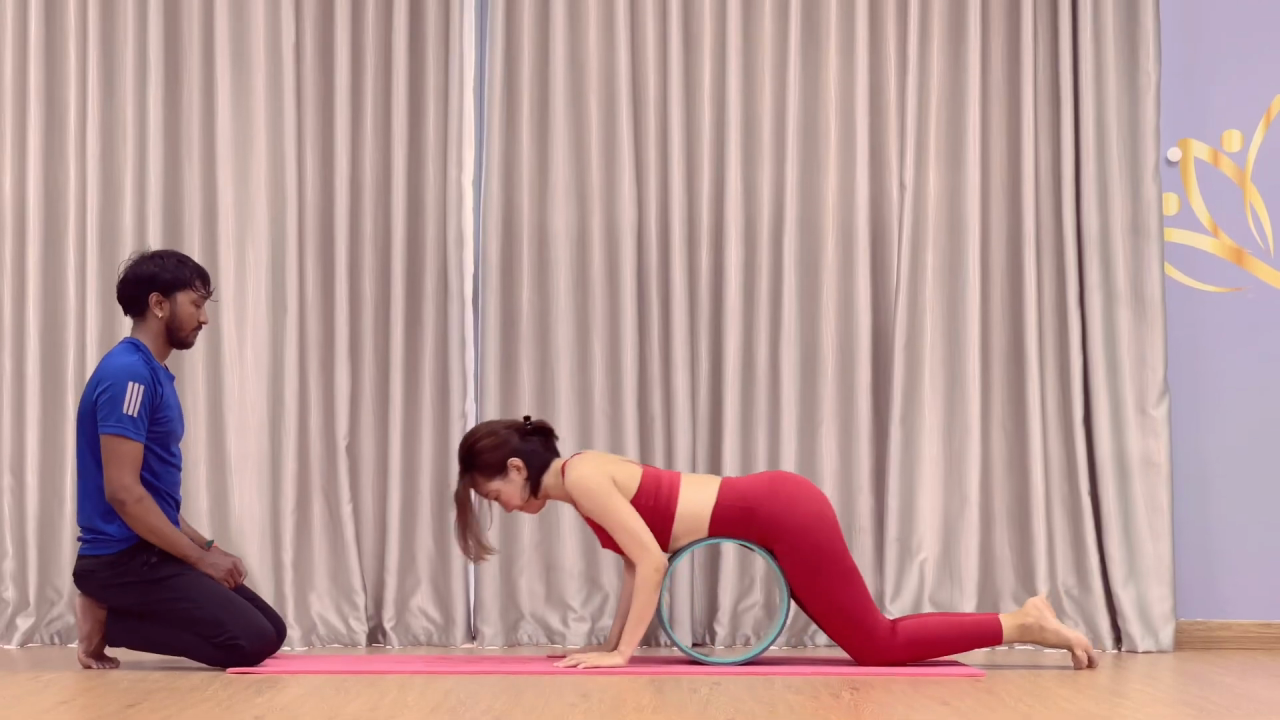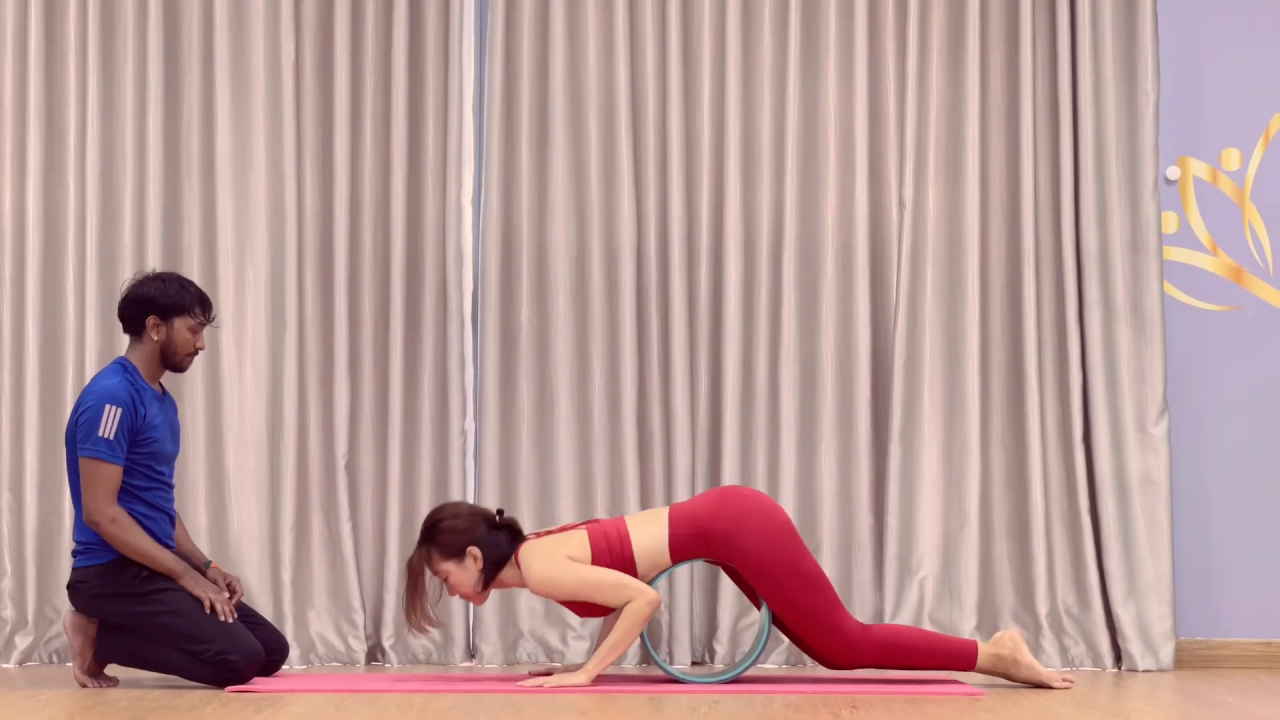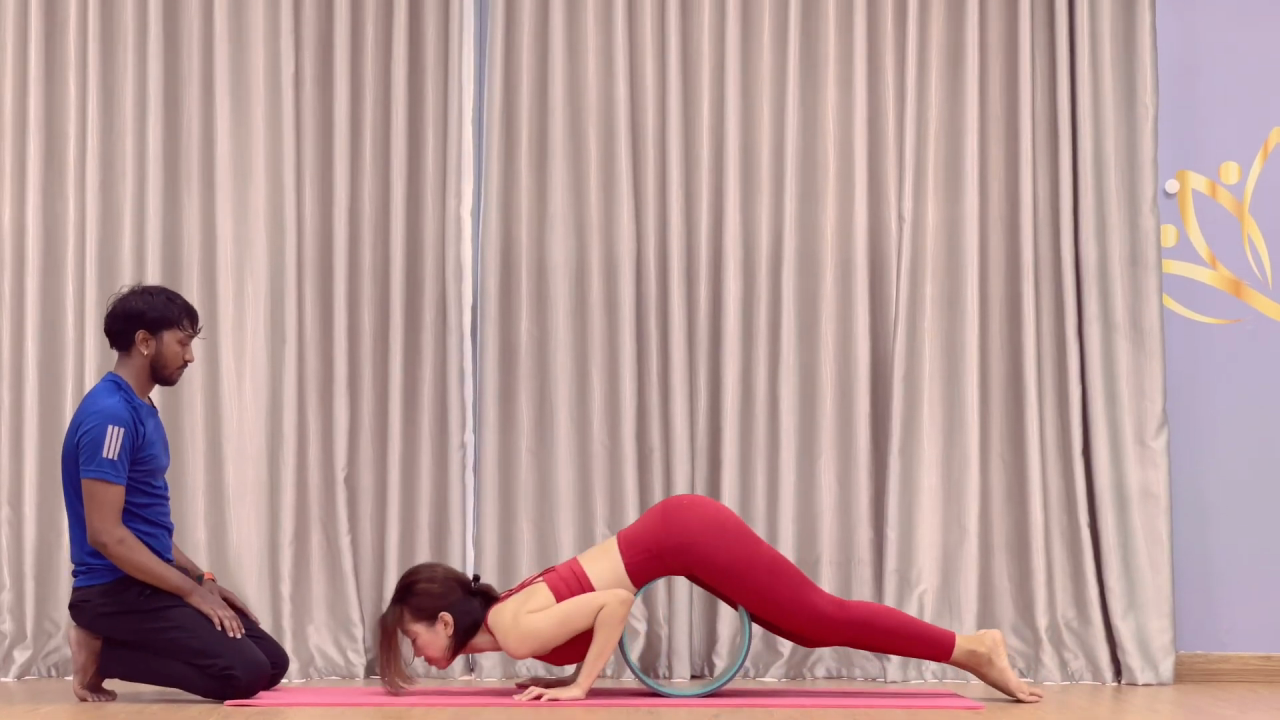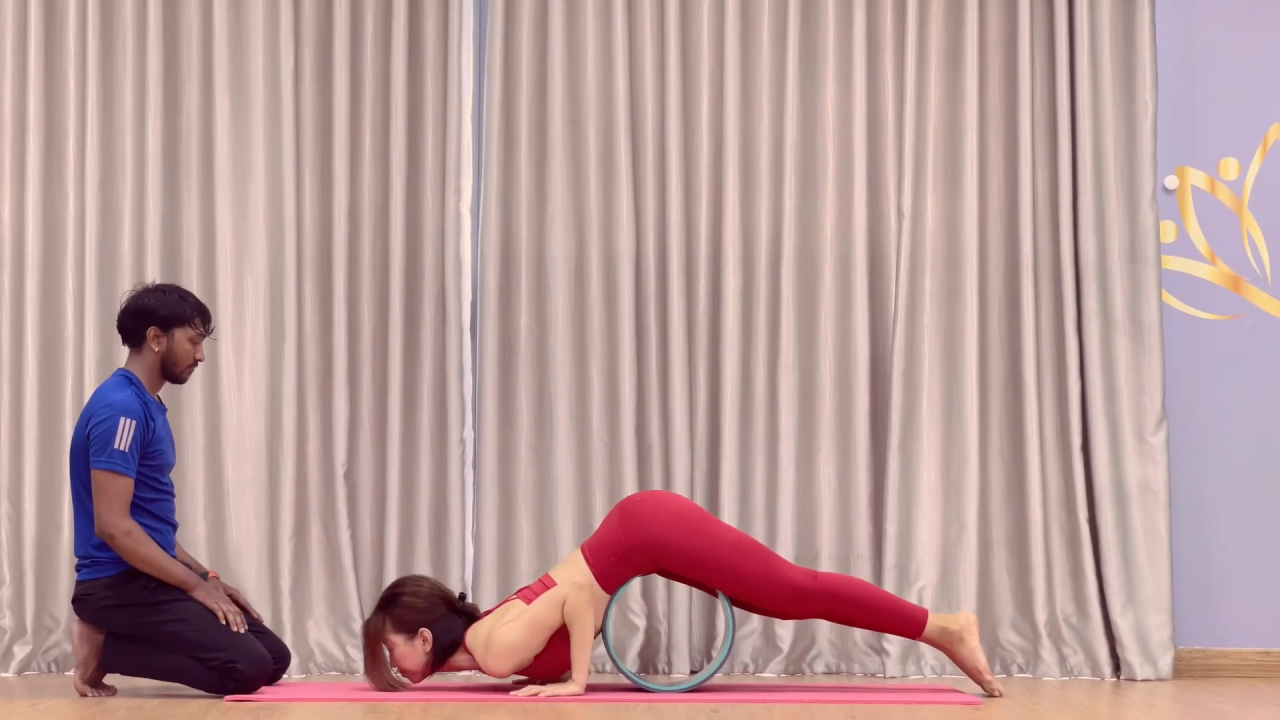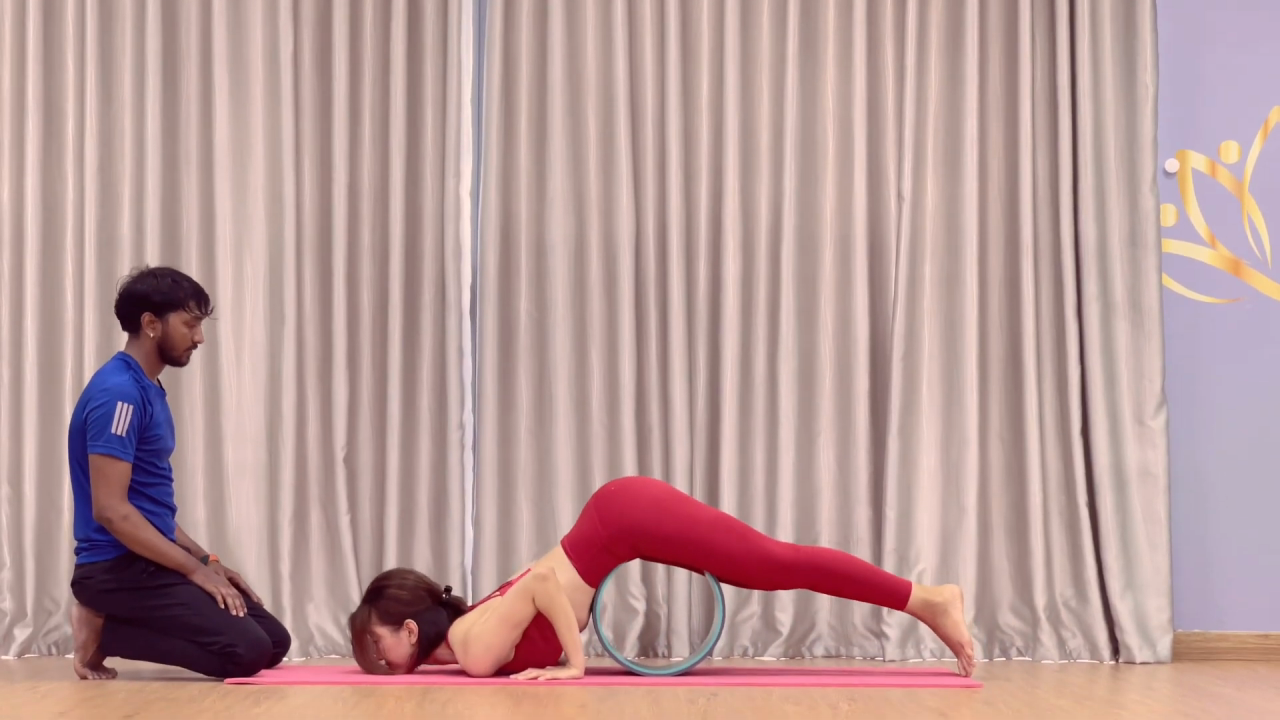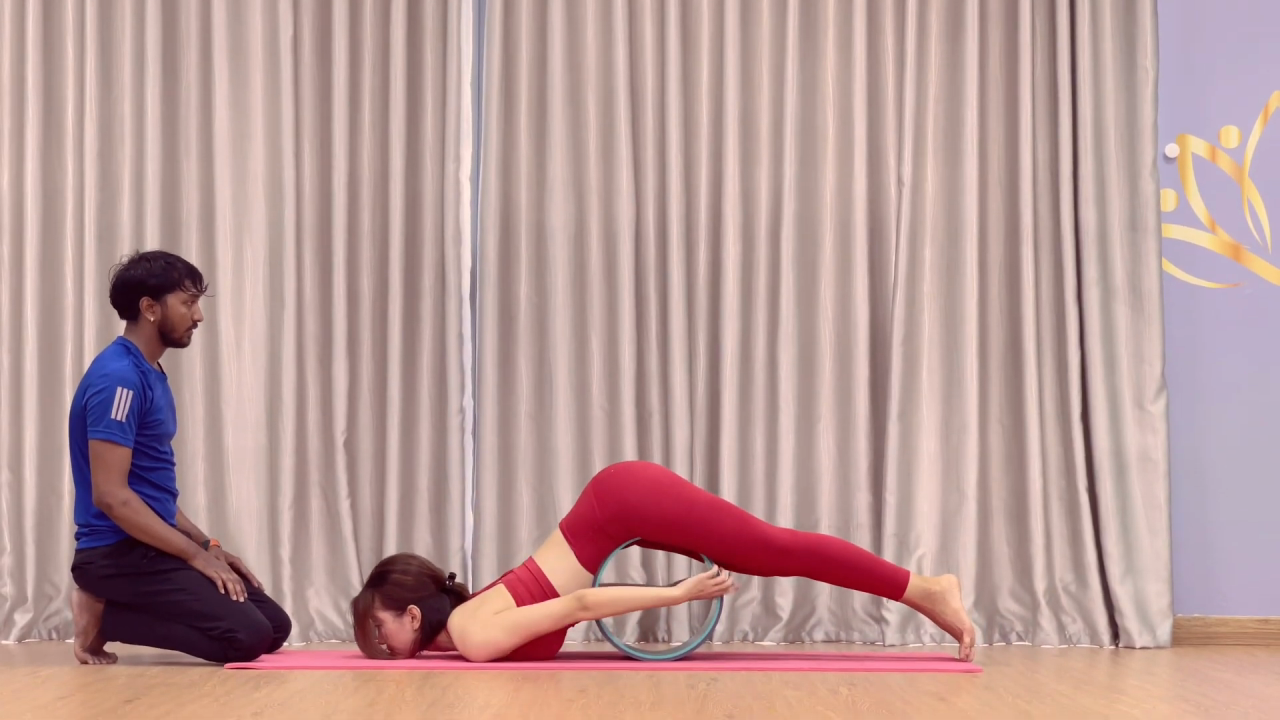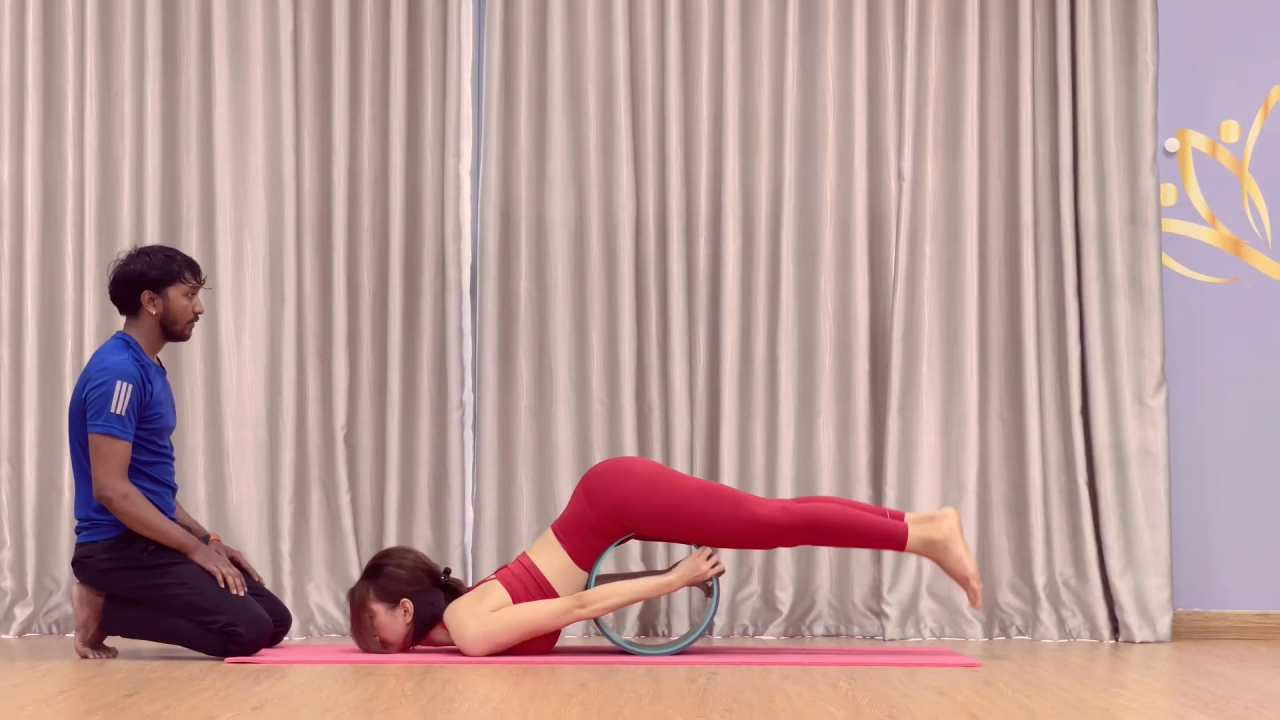
dt=0.7s
person 1, frame 1
left shoulder: (580, 478)
right shoulder: (585, 476)
left elbow: (651, 560)
right elbow: (637, 560)
left wrist: (623, 652)
right wrist: (612, 642)
left hip: (782, 516)
right hip: (776, 509)
left knee: (878, 647)
right knee: (871, 641)
left ankle: (1024, 624)
right ankle: (1018, 622)
person 1, frame 2
left shoulder: (538, 569)
right shoulder: (539, 549)
left elbow: (643, 599)
right elbow: (622, 590)
left wrist: (587, 673)
right wrist: (589, 663)
left hip: (737, 528)
right hip: (732, 517)
left knee: (847, 644)
right knee: (832, 649)
left ankle: (995, 654)
right ankle: (989, 650)
person 1, frame 3
left shoulder: (516, 633)
right shoulder: (505, 615)
left elbow: (615, 601)
left wrist: (579, 685)
right wrist: (568, 675)
left hip: (688, 535)
right hip: (682, 529)
left knee: (824, 617)
right knee: (811, 627)
left ankle: (970, 649)
right ankle: (968, 649)
person 1, frame 4
left shoulder: (497, 653)
right shoulder: (483, 637)
left elbow: (574, 590)
left wrist: (576, 680)
right wrist: (563, 669)
left hip: (650, 529)
right hip: (646, 526)
left knee: (797, 590)
right knee: (790, 597)
left ankle: (944, 627)
right ankle: (941, 629)
person 1, frame 5
left shoulder: (477, 651)
right shoulder: (468, 635)
left elbow: (539, 578)
left wrist: (575, 661)
right wrist: (558, 651)
left hip: (629, 516)
right hip: (624, 516)
left knee: (779, 563)
right knee: (770, 569)
left ankle: (928, 599)
right ankle: (926, 601)
person 1, frame 6
left shoulder: (474, 639)
right shoulder: (465, 619)
left elbow: (578, 604)
left wrist: (676, 594)
left hip: (626, 499)
right hip: (623, 500)
left knee: (776, 549)
right knee: (767, 557)
left ankle: (924, 589)
right ankle: (922, 591)
person 1, frame 7
left shoulder: (469, 634)
right shoulder: (458, 613)
left elbow: (579, 607)
left wrist: (673, 581)
left hip: (620, 497)
right hip: (616, 499)
left knee: (774, 525)
right knee: (773, 518)
left ankle: (926, 538)
right ankle: (921, 522)
person 2, frame 1
left shoulder: (155, 374)
right shoulder: (128, 373)
right elbow: (122, 492)
left wrist: (207, 548)
right wrist: (201, 558)
left hip: (148, 551)
right hip: (123, 559)
left knee: (271, 633)
right knee: (251, 643)
left ankle: (115, 615)
right ankle: (108, 620)
person 2, frame 2
left shoulder: (163, 401)
right shoulder: (112, 396)
right elbow: (101, 513)
left wrist: (206, 567)
right wrist: (188, 575)
left hip: (150, 567)
right hip: (114, 573)
left knee: (272, 651)
right knee: (239, 659)
left ankle: (108, 632)
right ankle: (98, 636)
person 2, frame 3
left shoulder: (144, 411)
right shoulder: (110, 414)
right elbow: (105, 534)
left wrist: (203, 580)
right wrist: (193, 591)
left hip: (145, 583)
right hip: (117, 590)
left knee: (272, 664)
right knee: (244, 673)
left ankle: (109, 647)
right ankle: (101, 654)
person 2, frame 4
left shoulder: (147, 406)
right shoulder: (121, 407)
right elbow: (114, 526)
left wrist: (206, 578)
right wrist: (197, 585)
left hip: (148, 577)
right hip: (120, 584)
left knee: (274, 659)
right knee: (247, 667)
left ankle: (109, 641)
right ankle: (102, 648)
person 2, frame 5
left shoulder: (149, 390)
right shoulder: (118, 392)
right elbow: (111, 510)
left wrist: (206, 561)
right wrist: (196, 569)
left hip: (148, 561)
right hip: (120, 567)
left knee: (274, 642)
right knee: (247, 651)
left ankle: (108, 623)
right ankle: (102, 632)
person 2, frame 6
left shoulder: (150, 374)
right shoulder: (119, 377)
right elbow: (111, 496)
left wrist: (208, 546)
right wrist: (197, 554)
left hip: (149, 546)
right hip: (120, 552)
left knee: (275, 626)
right knee: (247, 636)
left ankle: (108, 609)
right ankle: (102, 616)
person 2, frame 7
left shoulder: (149, 368)
right shoulder: (118, 371)
right elbow: (111, 489)
left wrist: (207, 540)
right wrist: (196, 548)
left hip: (148, 540)
right hip: (120, 546)
left knee: (274, 621)
right knee: (247, 630)
left ankle: (109, 603)
right ankle: (102, 611)
